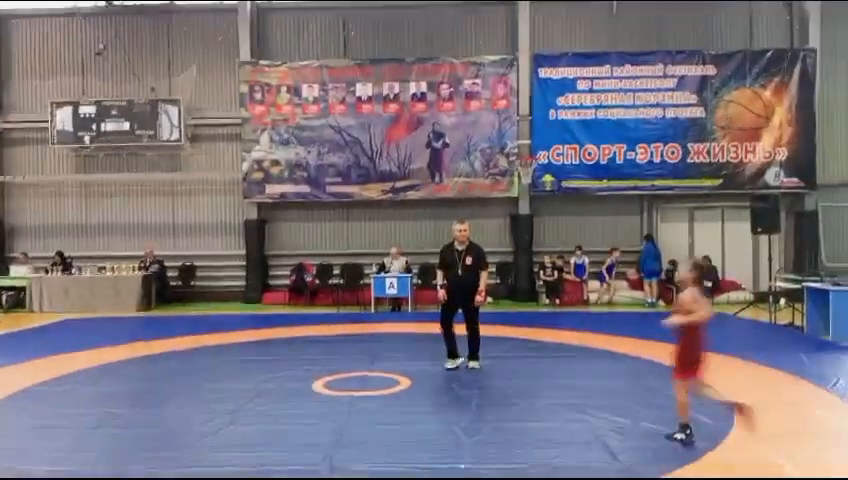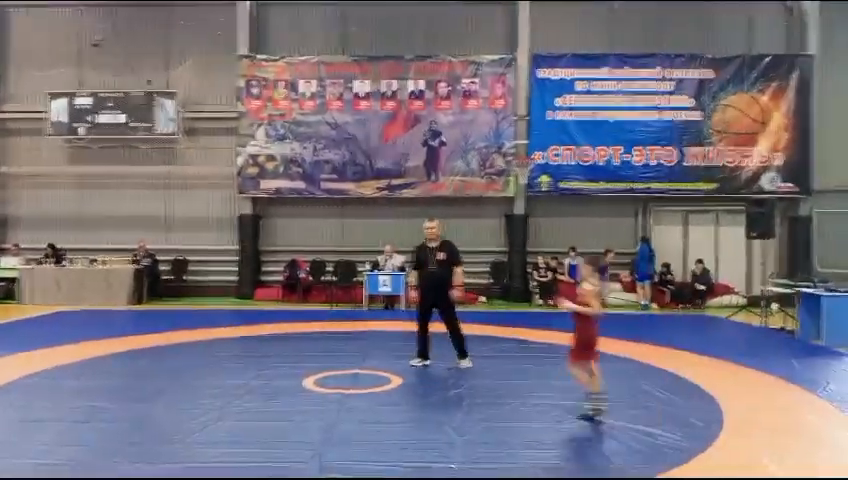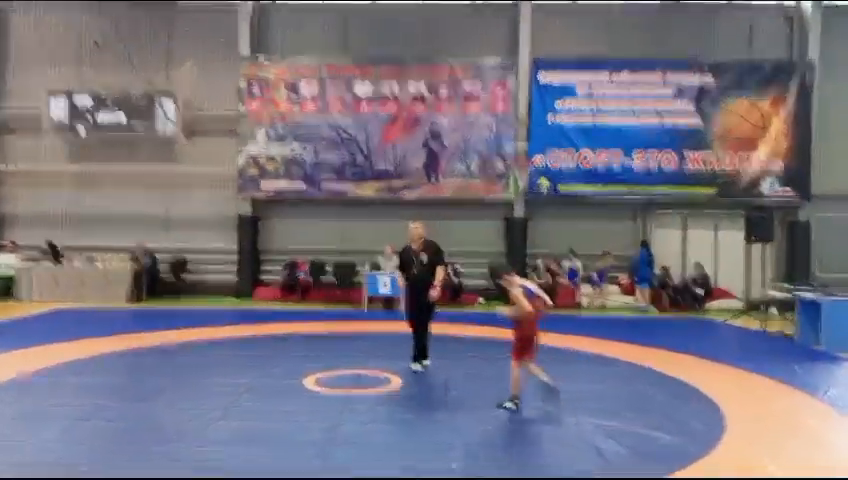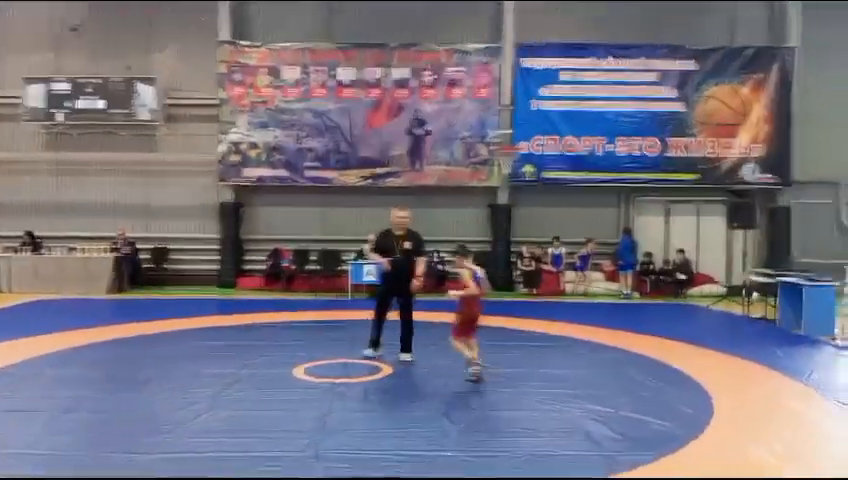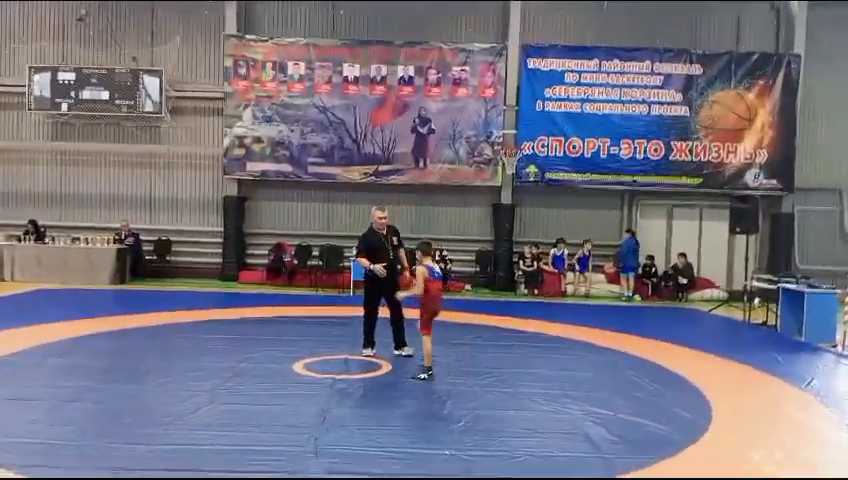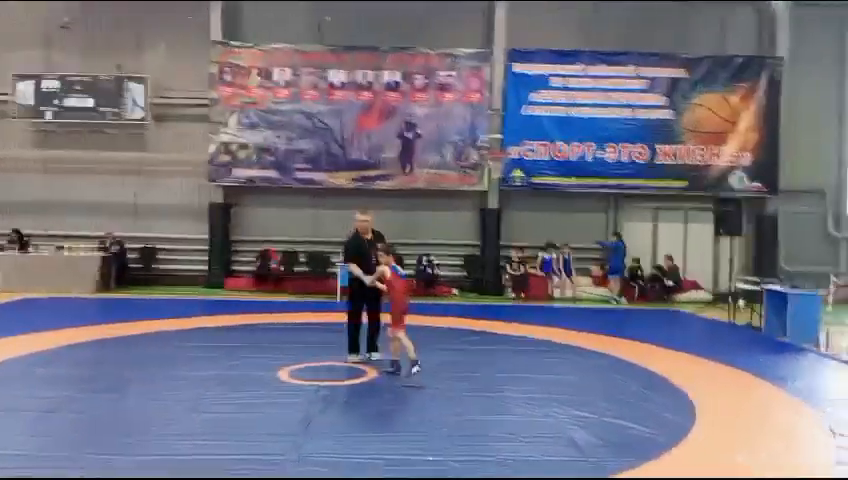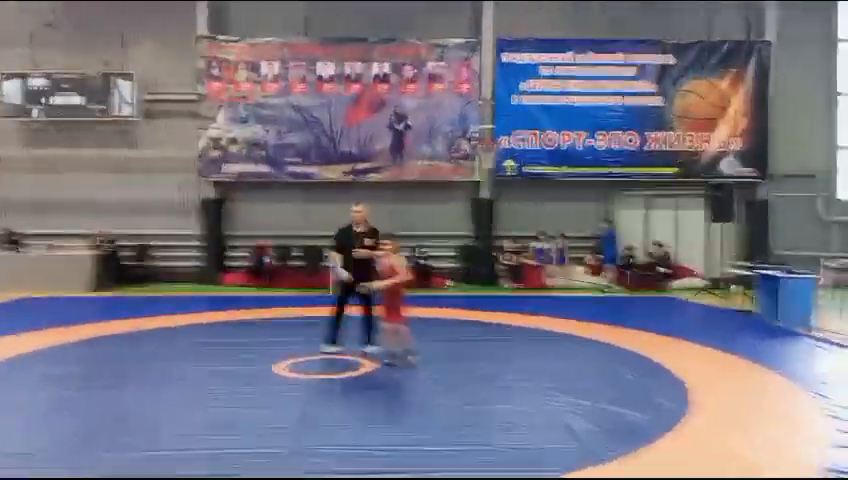
dt=0.5s
person 1, frame 1
left shoulder: (477, 250)
right shoulder: (446, 250)
left elbow: (484, 272)
right elbow: (440, 270)
left wrist: (481, 292)
right wrist: (440, 287)
left hip: (470, 295)
right hip: (451, 293)
left knee: (473, 327)
right knee: (445, 323)
left ankle: (473, 358)
right ankle: (453, 357)
person 1, frame 2
left shoulder: (449, 247)
right shoulder: (419, 249)
left elbow: (458, 268)
right elbow: (415, 270)
left wrist: (456, 287)
right wrist: (413, 288)
left hip: (444, 293)
right hip: (425, 293)
left knee: (452, 325)
right knee: (422, 325)
left ankle: (463, 356)
right ankle: (422, 357)
person 1, frame 3
left shoulder: (433, 248)
right shoulder: (405, 251)
left elbow: (440, 268)
right elbow: (402, 270)
left wrist: (436, 286)
right wrist: (401, 279)
left hip: (428, 294)
right hip: (413, 293)
left knee: (422, 326)
right knee: (415, 326)
left ankle: (418, 360)
right ankle: (423, 357)
person 1, frame 4
left shoulder: (415, 237)
right shoulder: (383, 236)
left elbow: (421, 258)
right elbow: (374, 254)
left wrist: (418, 277)
right wrist: (381, 261)
left hip: (406, 282)
right hip: (387, 281)
left knee: (406, 316)
right knee: (379, 314)
left ankle: (406, 350)
right ankle: (373, 346)
person 1, frame 5
left shoulder: (393, 231)
right shoulder: (367, 237)
left elbow: (400, 250)
right elbow: (360, 258)
left wrist: (405, 268)
right wrist: (372, 267)
left hip: (392, 278)
right hip: (374, 280)
left knee: (397, 312)
right knee: (371, 313)
left ankle: (401, 345)
right ankle: (368, 346)
person 1, frame 6
left shoulder: (379, 237)
right shoulder: (352, 241)
right elbow: (350, 264)
right wrist: (363, 277)
right hip: (358, 284)
left knee: (374, 318)
right knee: (354, 318)
left ankle: (372, 350)
right ankle: (353, 351)
person 1, frame 7
left shoulder: (373, 233)
right shoulder: (343, 232)
right elbow: (335, 253)
left wrist: (368, 253)
right wrist: (339, 269)
left hip: (365, 276)
right hip: (346, 276)
left knee: (368, 309)
right knee: (339, 309)
left ankle: (369, 342)
right ankle: (332, 342)
person 2, frame 1
left shoulder: (686, 295)
right shoulder: (695, 292)
left elbow: (705, 314)
right elbow: (706, 313)
left wrist: (678, 321)
left hip: (688, 346)
right hip: (695, 345)
left knee: (680, 387)
right knee: (697, 385)
left ankle: (685, 430)
right ankle: (735, 405)
person 2, frame 2
left shoulder: (587, 287)
right shoulder: (593, 285)
left elbow: (596, 310)
left wrist: (574, 307)
right wrist: (570, 304)
left hip: (584, 332)
right hip: (591, 331)
left knee: (574, 366)
right knee: (591, 368)
left ankle: (595, 395)
right ankle: (595, 408)
person 2, frame 3
left shoulder: (515, 290)
right shoulder: (530, 285)
left elbow: (528, 309)
right elbow: (548, 302)
left wrist: (510, 312)
right wrist: (539, 314)
left hip: (522, 330)
right hip: (532, 329)
left knee: (516, 364)
right knee: (528, 363)
left ankle: (514, 399)
right ankle: (547, 383)
person 2, frame 4
left shoulder: (464, 271)
right shoulder: (478, 270)
left elbow: (474, 290)
right elbow: (484, 289)
left wrist: (456, 293)
left hip: (466, 310)
right hip: (476, 309)
left knee: (455, 339)
right knee: (471, 340)
left ankle: (473, 362)
right ankle: (475, 373)
person 2, frame 5
left shoulder: (420, 269)
right shoulder: (437, 267)
left elbow: (419, 291)
left wrist: (404, 294)
left hip: (428, 305)
right hip: (437, 304)
left knee: (426, 336)
right knee: (423, 328)
left ankle: (428, 370)
right ankle: (428, 362)
person 2, frame 6
left shoulder: (382, 269)
right shoulder: (398, 270)
left elbow: (371, 281)
left wrist: (372, 281)
right wrist: (376, 283)
left hip: (398, 304)
right hip: (402, 303)
left knee: (399, 333)
right knee: (392, 334)
left ankle: (414, 362)
right ankle: (395, 363)
person 2, frame 7
left shoulder: (397, 259)
right shoulder: (381, 260)
left elbow: (405, 277)
left wrist: (387, 283)
right wrist: (369, 285)
left hip: (396, 296)
right hip: (386, 297)
left knee: (398, 325)
right knee: (387, 326)
left ankle: (409, 352)
right ankle: (392, 354)
